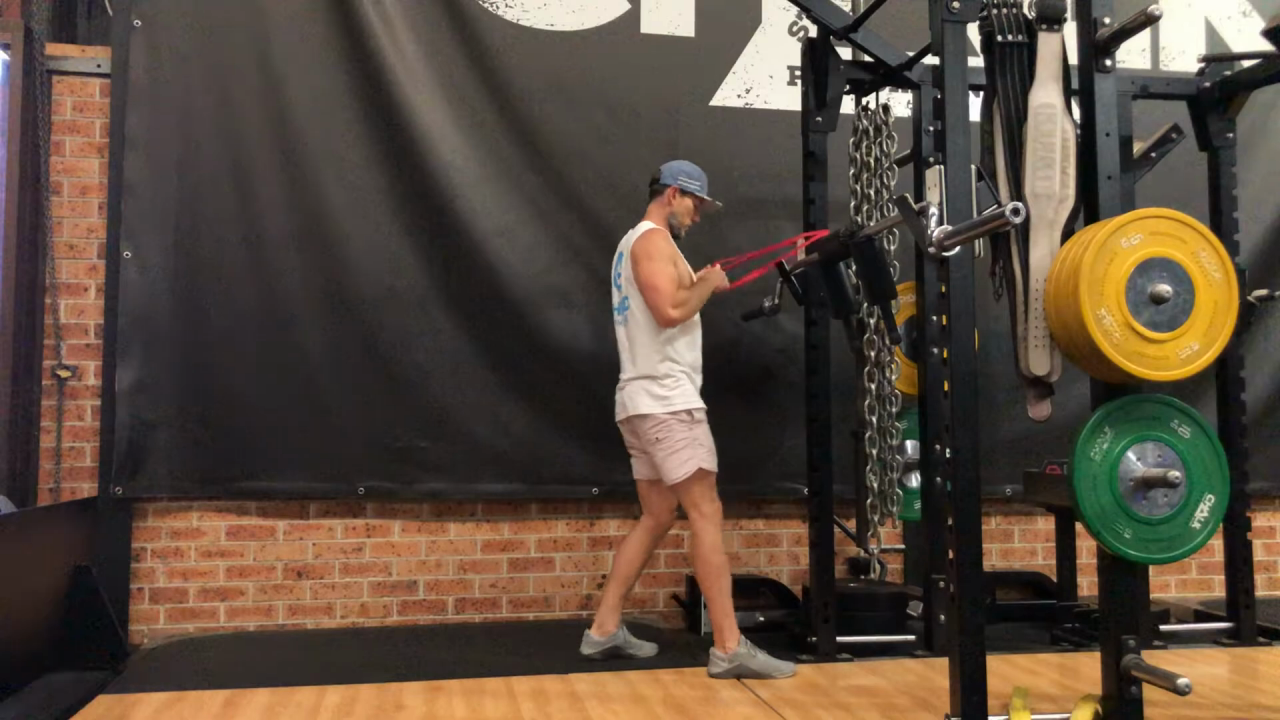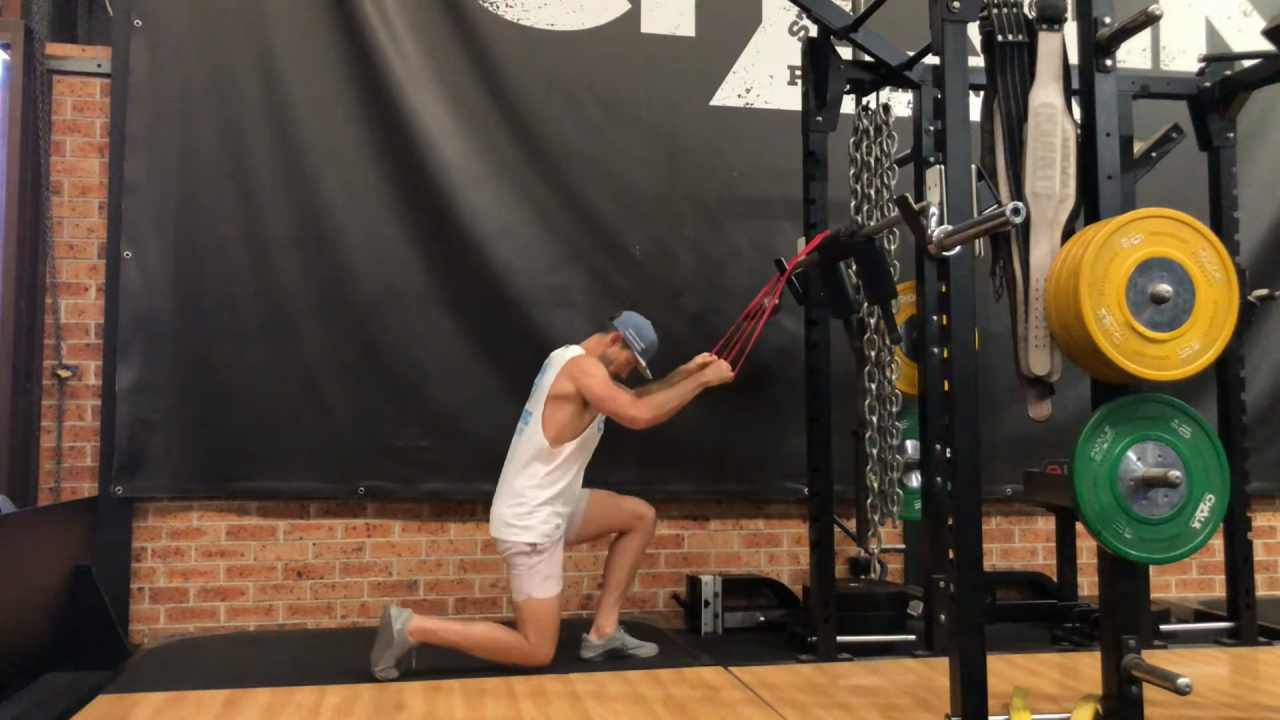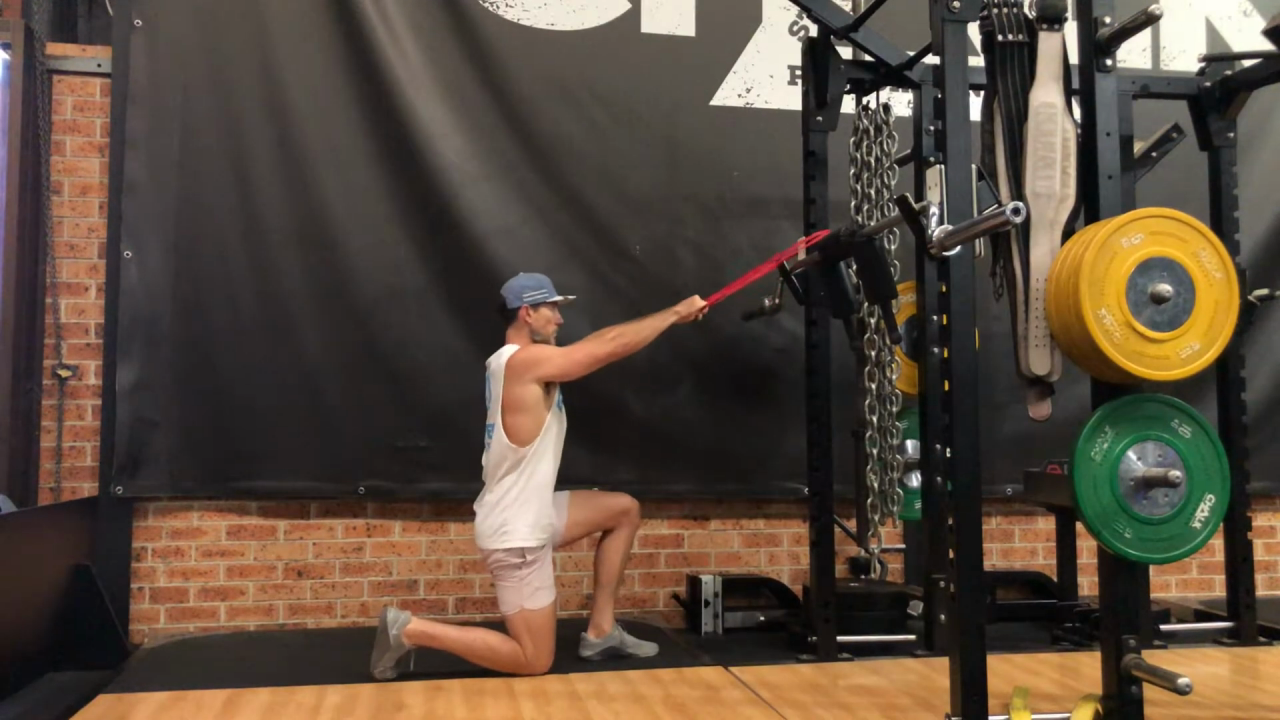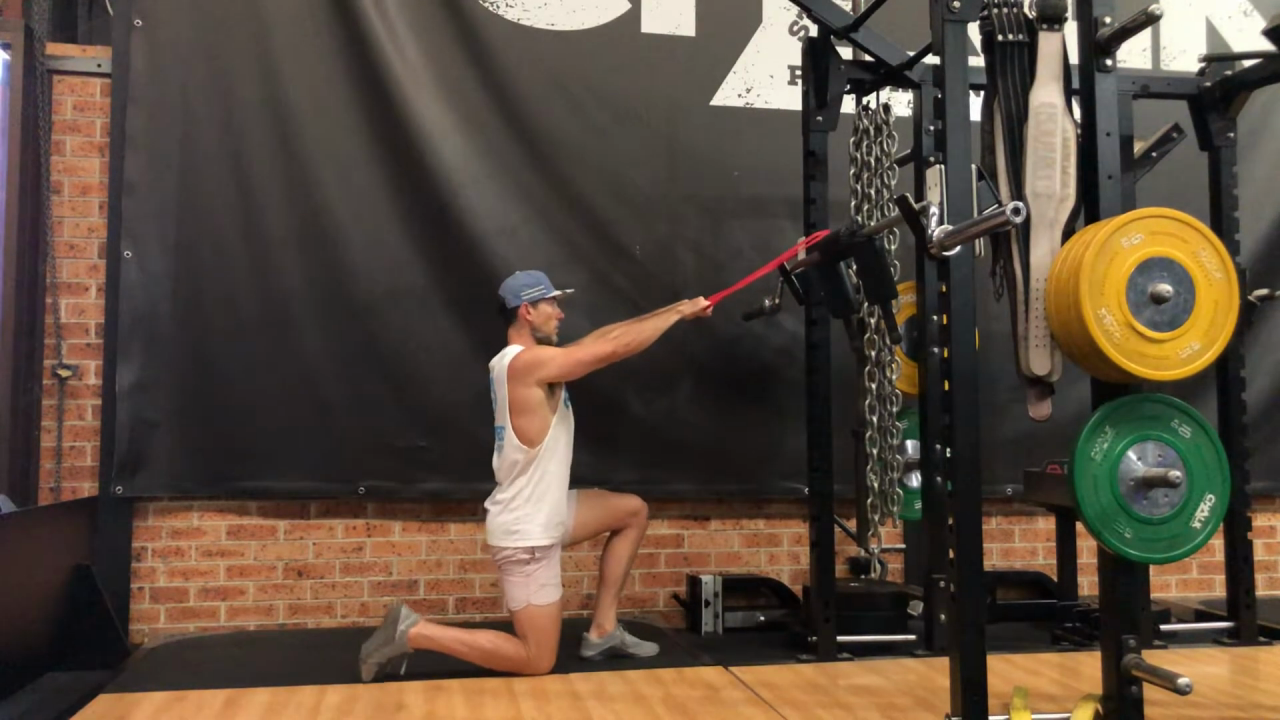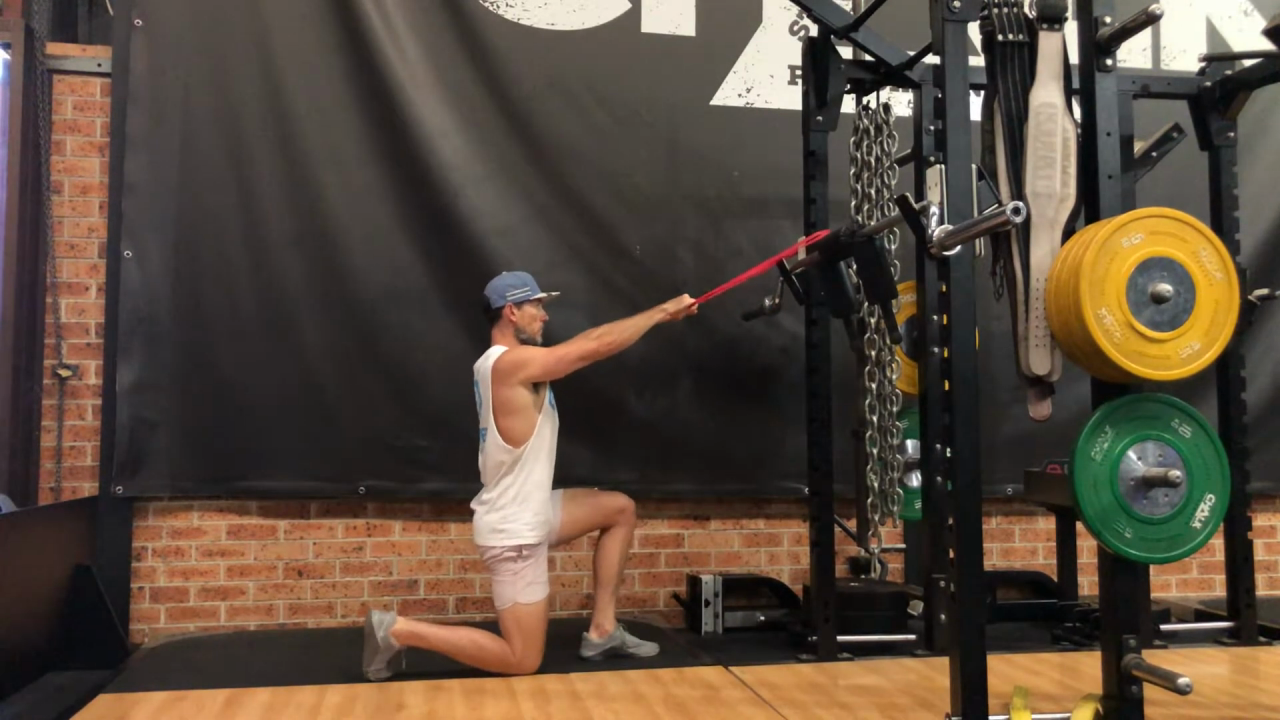
dt=1s
person 1, frame 1
left shoulder: (633, 243)
right shoulder: (653, 239)
right elbow: (671, 311)
left wrist: (697, 284)
right wrist: (706, 285)
left hip: (643, 403)
right hip: (667, 402)
left knee: (657, 518)
right knee: (706, 514)
left ankle: (604, 630)
right ankle: (730, 648)
person 1, frame 2
left shoulder: (573, 363)
right shoulder: (582, 366)
left elbow: (632, 401)
right elbow: (639, 416)
left wrist: (686, 371)
right wrist: (704, 380)
left hip: (549, 507)
right hip: (529, 524)
left knee: (641, 517)
right knee: (537, 651)
left ankle: (603, 632)
right ankle: (410, 627)
person 1, frame 3
left shoulder: (519, 361)
right shoulder: (524, 362)
left elbow: (598, 340)
right elbow: (612, 347)
left wrist: (670, 316)
right wrist: (676, 312)
left hip: (530, 515)
right hip: (515, 533)
left knee: (624, 510)
right knee: (534, 662)
left ankle: (601, 632)
right ankle: (409, 629)
person 1, frame 4
left shoulder: (521, 359)
right shoulder: (529, 363)
left elbow: (601, 337)
right elbow: (617, 346)
left wrist: (672, 309)
right wrist: (680, 311)
left hip: (538, 514)
right hip: (525, 533)
left knee: (633, 511)
right knee: (536, 661)
left ankle: (602, 632)
right ankle: (414, 632)
person 1, frame 5
left shoulder: (504, 362)
right shoulder: (513, 363)
left elbow: (583, 340)
right elbow: (598, 346)
left wrist: (657, 315)
right wrist: (664, 311)
left hip: (528, 514)
right hip: (513, 532)
left knee: (621, 509)
right knee: (522, 661)
left ankle: (602, 631)
right ankle: (397, 631)
